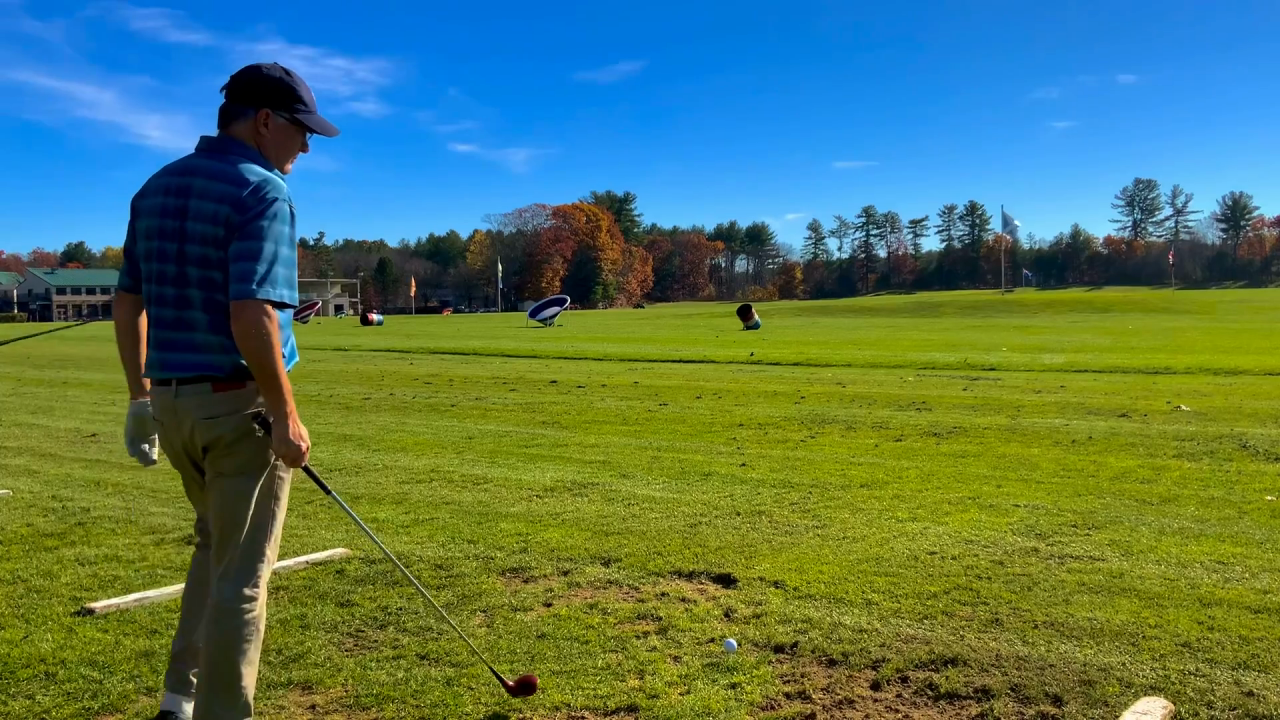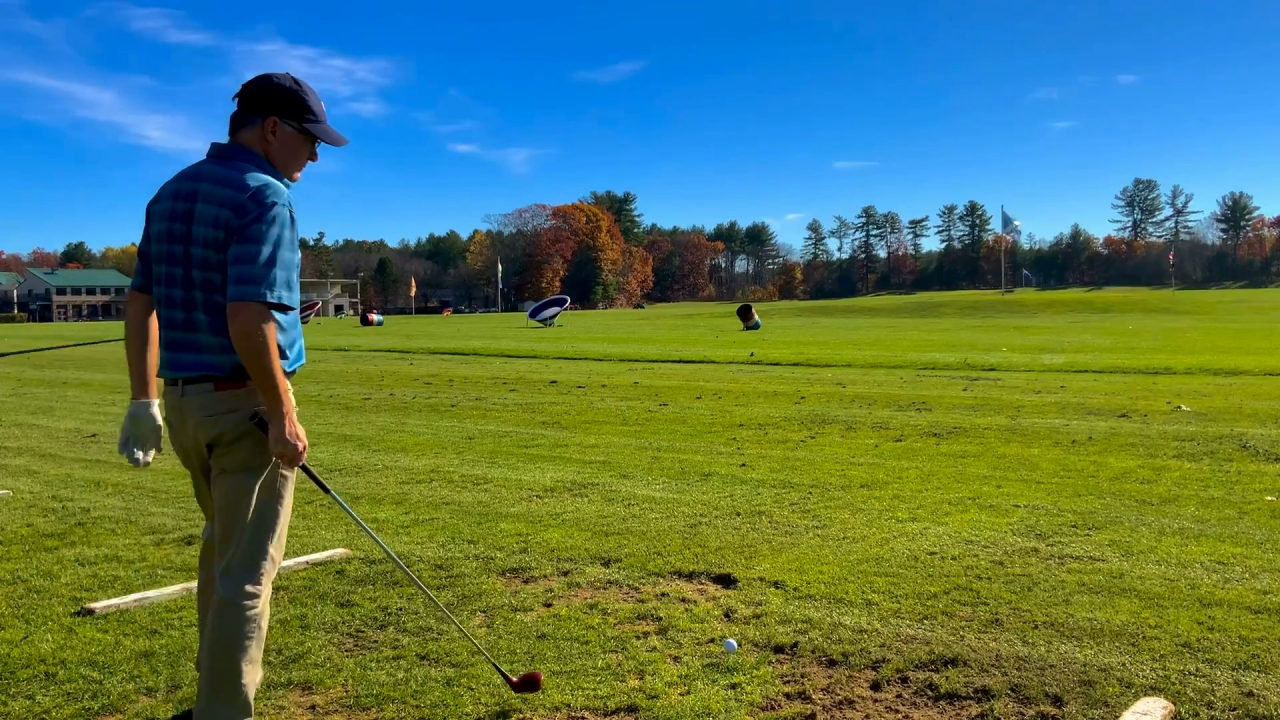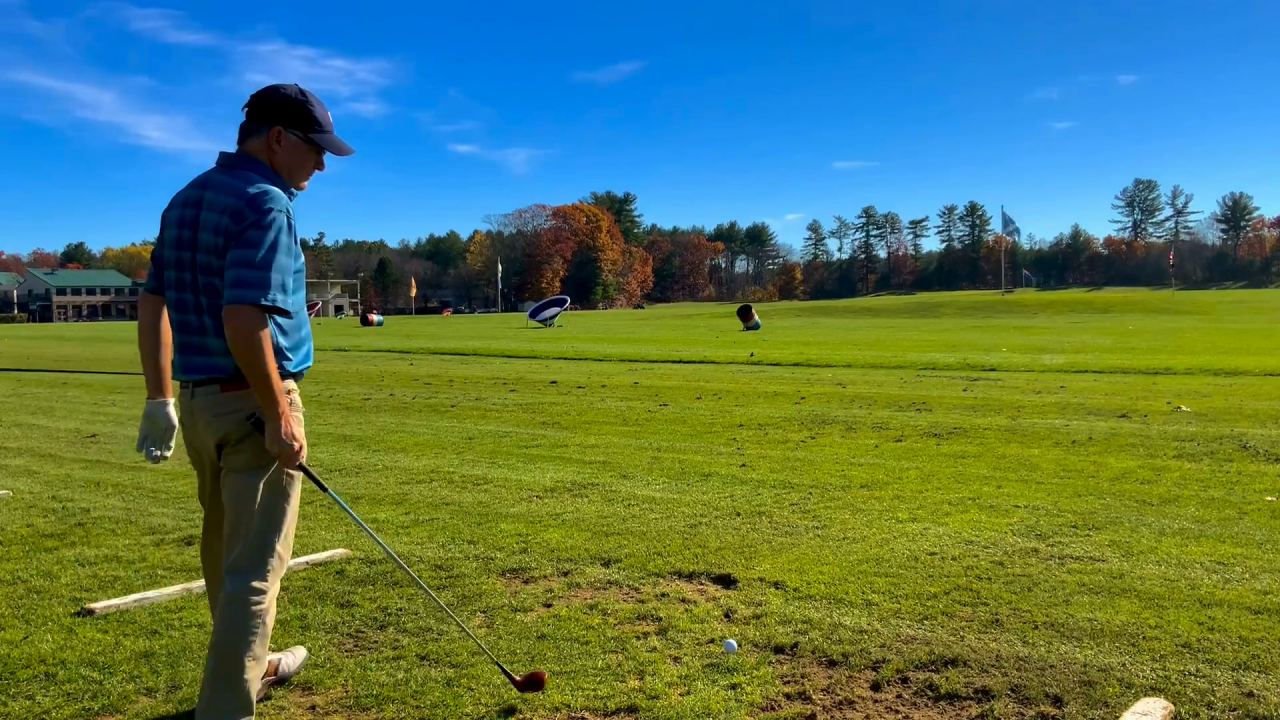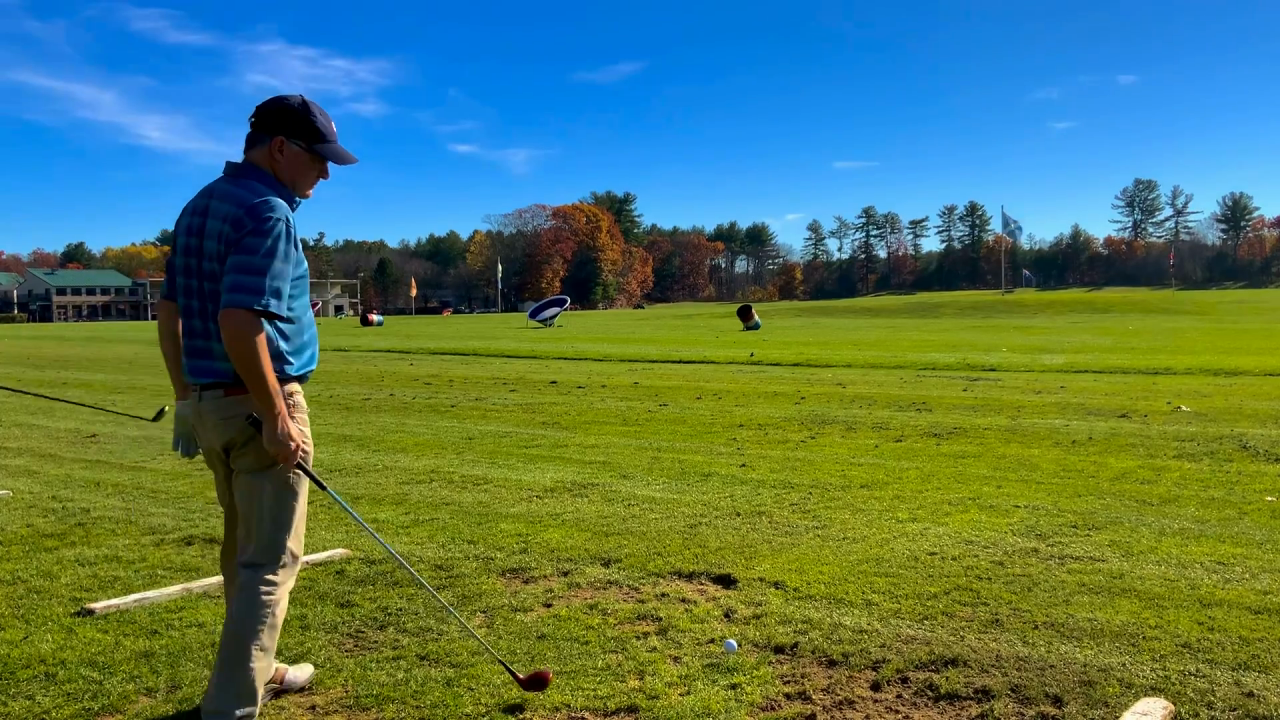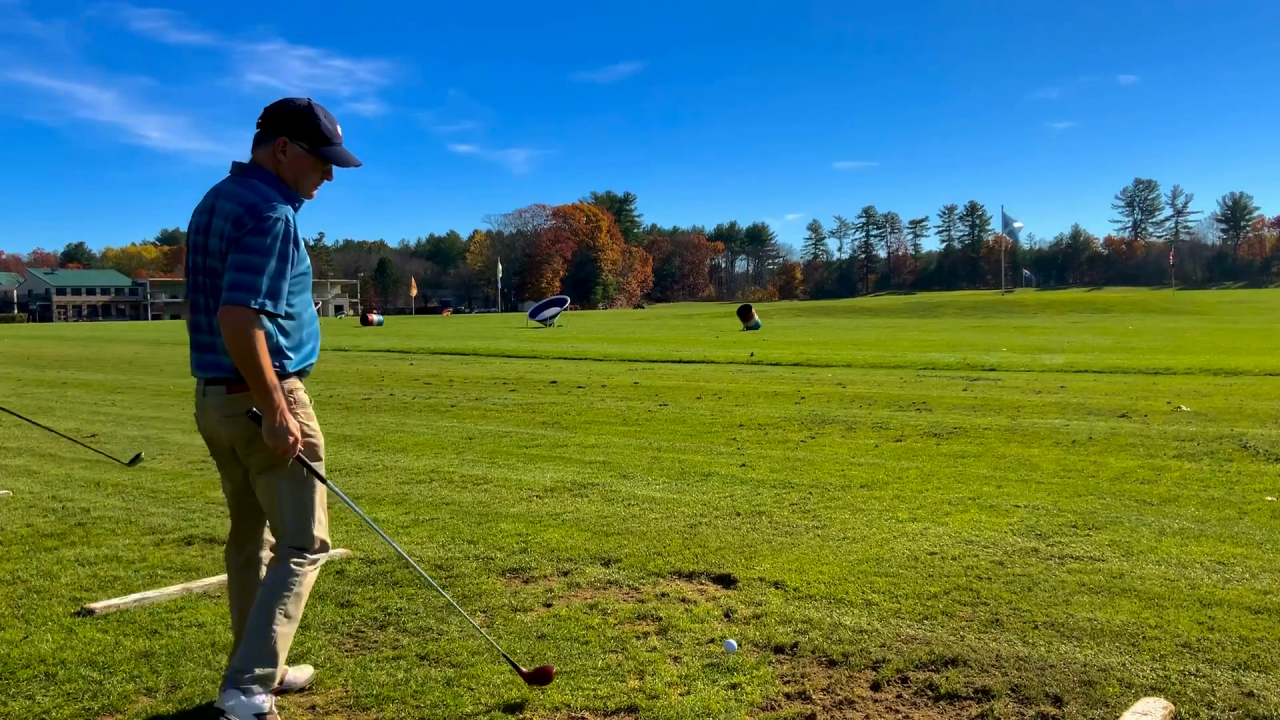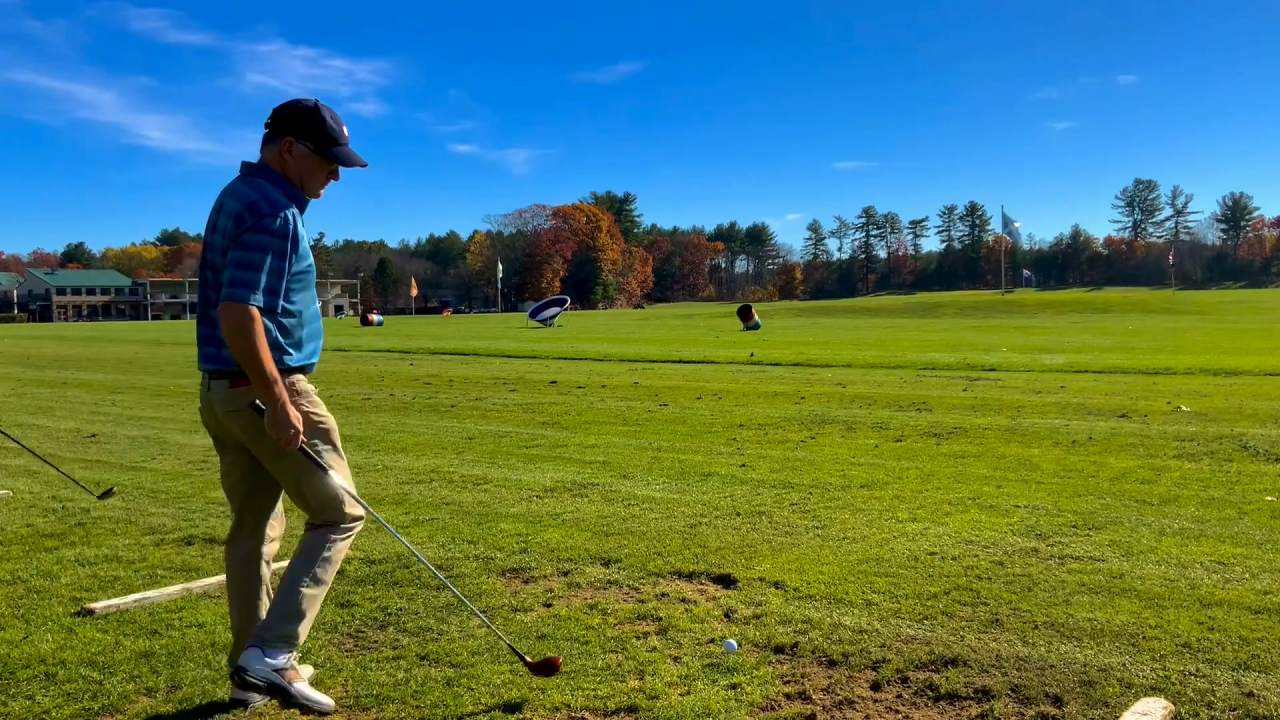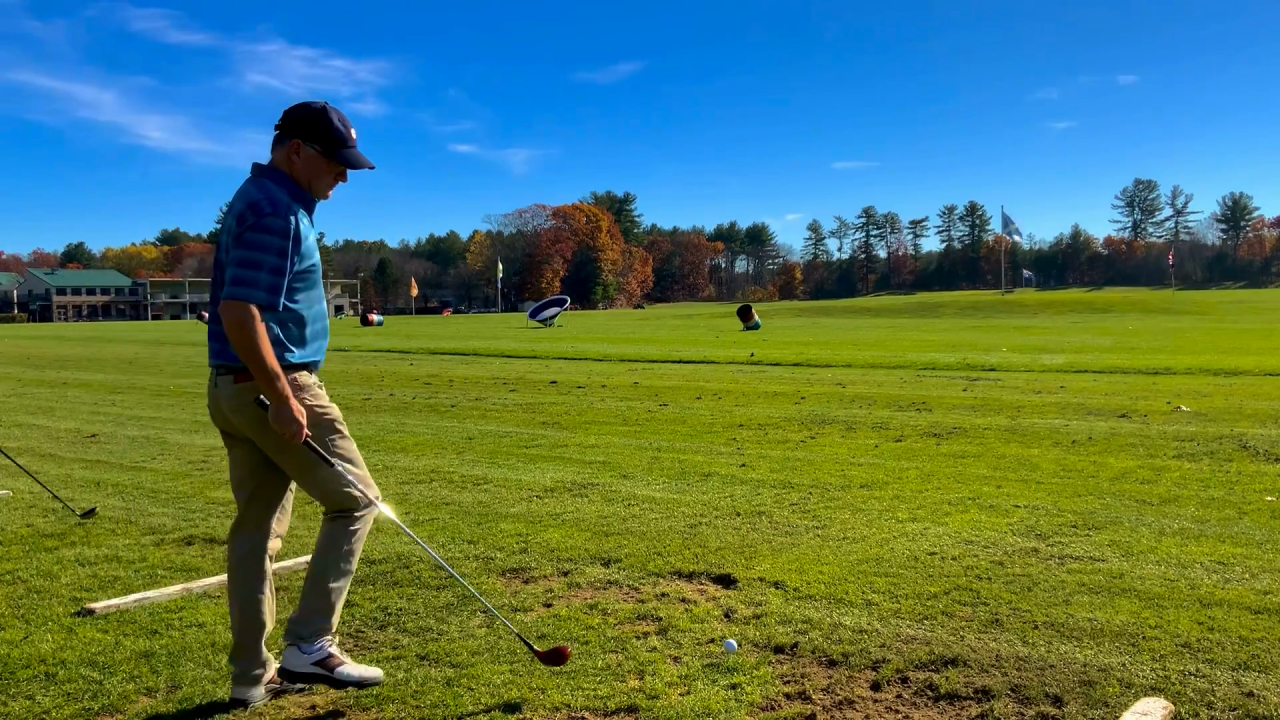
dt=0.1s
person 1, frame 1
left shoulder: (158, 187)
right shoulder: (262, 192)
left elbow: (129, 303)
right elbow: (251, 316)
left wrist: (143, 398)
right wrist: (286, 416)
left hip: (172, 401)
right hip: (240, 402)
left knee: (213, 542)
right knee: (239, 573)
person 1, frame 2
left shoulder: (173, 192)
right shoulder: (264, 197)
left elbow: (140, 304)
right elbow: (248, 319)
left wrist: (143, 400)
right wrist: (285, 417)
left hip: (184, 401)
right hip: (245, 402)
left knee: (222, 545)
right knee: (244, 571)
person 1, frame 3
left shoulder: (189, 198)
right shoulder: (266, 205)
left elbow: (153, 304)
right elbow: (242, 319)
left wrist: (162, 399)
right wrist: (278, 416)
left hip: (198, 401)
right hip: (254, 404)
left knee: (227, 544)
right knee: (254, 564)
left ankle: (248, 664)
person 1, frame 4
left shoulder: (201, 206)
right shoulder: (267, 213)
left elbow: (170, 310)
right elbow: (238, 323)
left wrist: (186, 401)
right wrist: (278, 418)
left hip: (209, 403)
right hip: (259, 407)
left knee: (243, 548)
right knee: (268, 562)
left ankle: (255, 670)
person 1, frame 5
left shoulder: (216, 201)
right shoulder: (269, 213)
right elbow: (238, 321)
right wrist: (276, 410)
left hip: (217, 398)
right hip: (262, 399)
left knee: (251, 536)
right knee: (303, 545)
person 1, frame 6
left shoulder: (234, 198)
right shoulder: (272, 211)
right elbow: (237, 315)
right wrist: (279, 402)
left hip: (222, 392)
right hip: (267, 394)
left knee: (251, 532)
right knee: (338, 517)
left ankle: (252, 668)
right ankle: (270, 651)
person 1, frame 7
left shoulder: (266, 201)
right shoulder: (274, 212)
right elbow: (237, 313)
left wrist: (297, 374)
right wrist: (286, 396)
left hip: (237, 390)
right hip: (272, 390)
left knee: (256, 528)
right knee: (352, 502)
left ankle: (252, 672)
right ankle: (309, 644)
